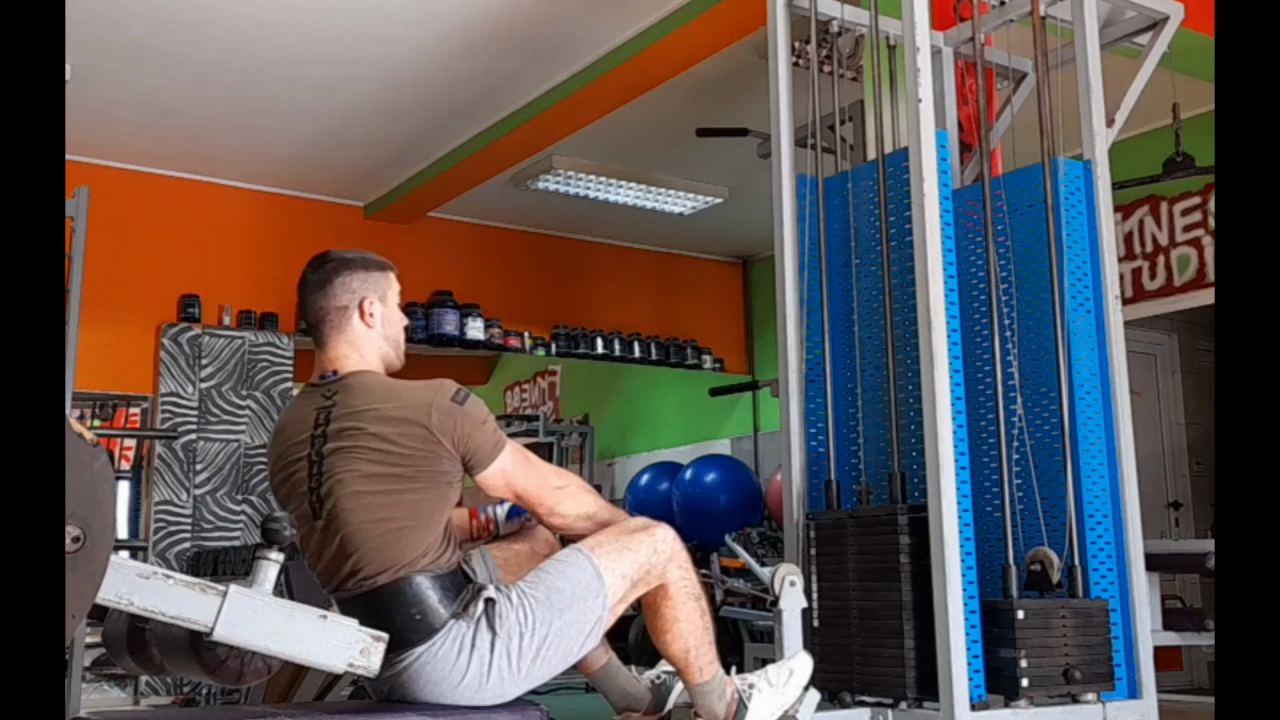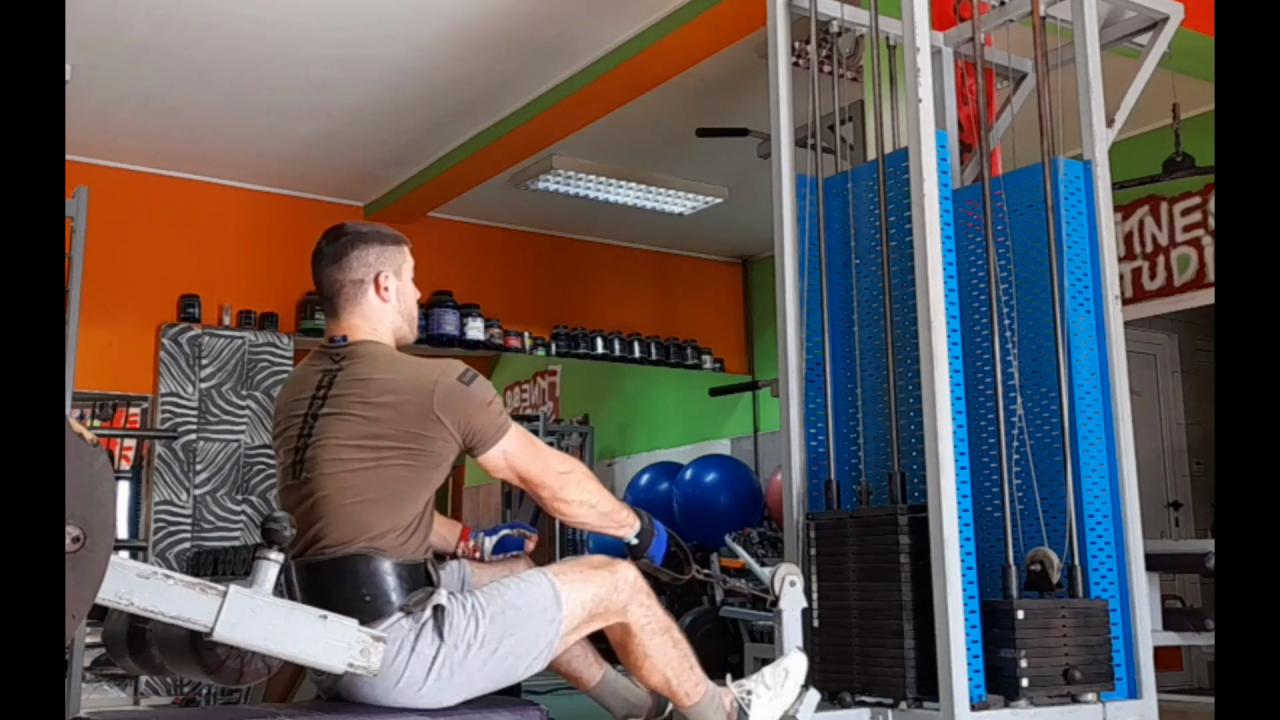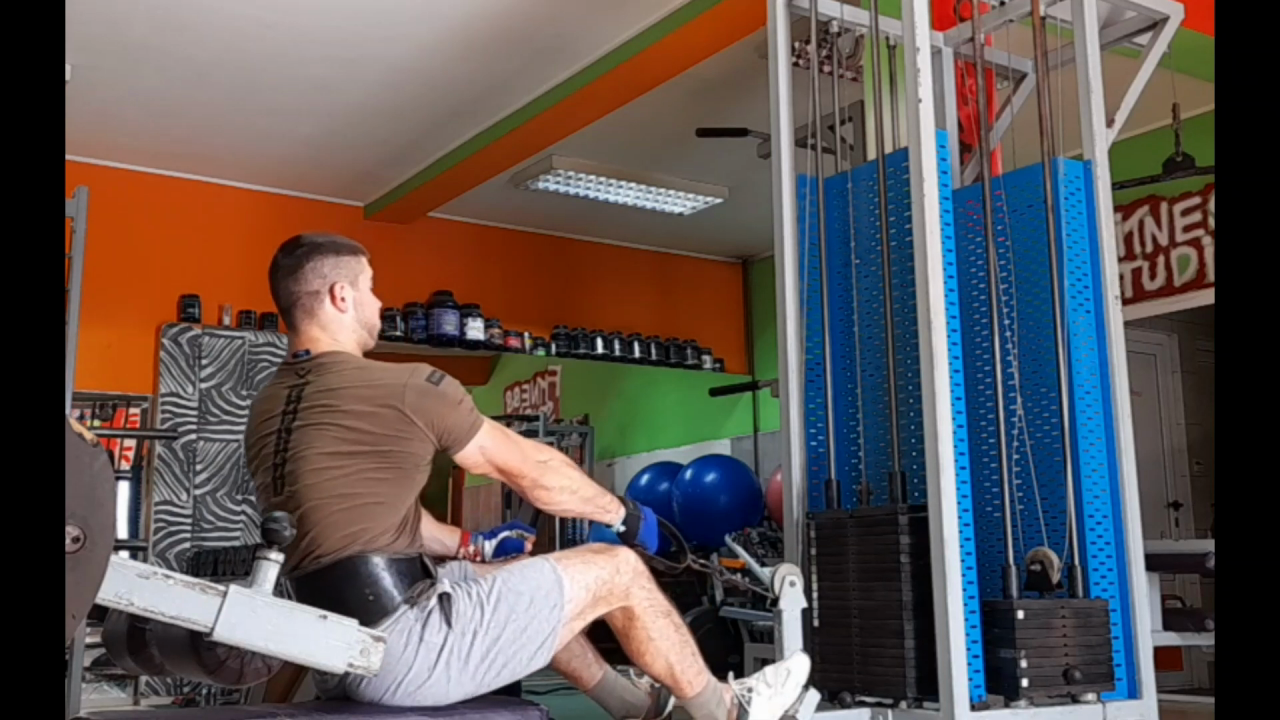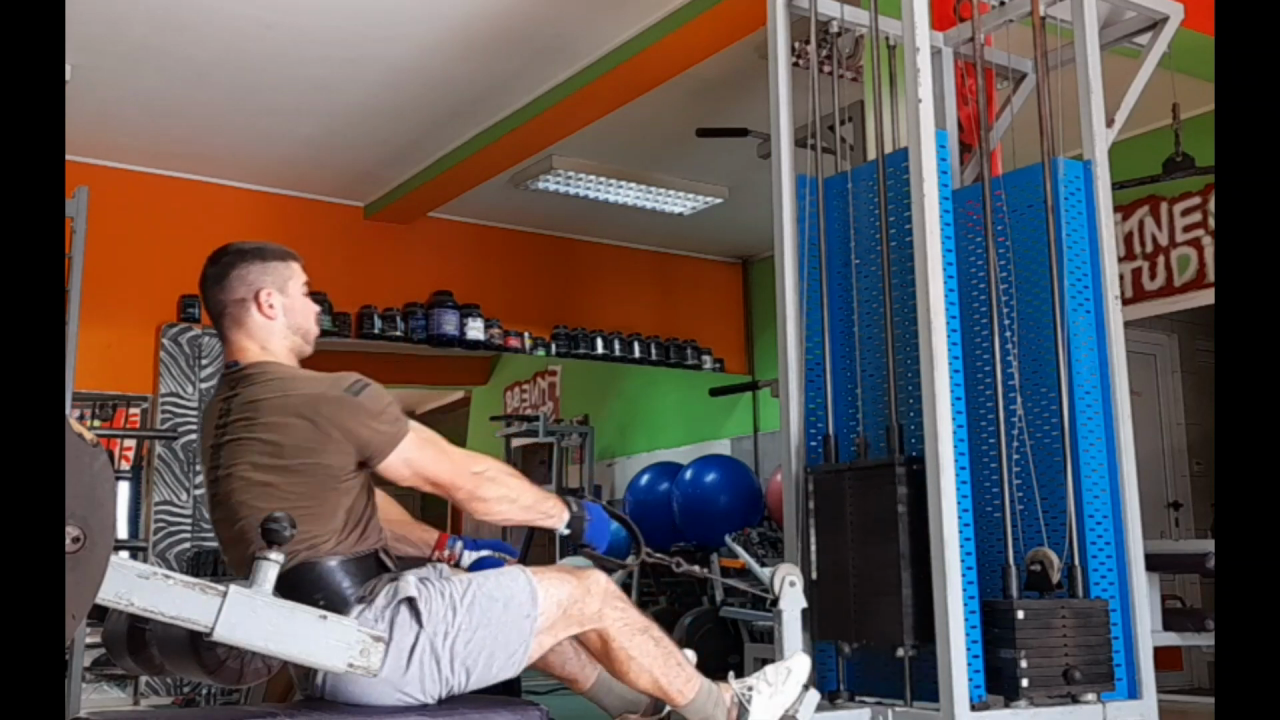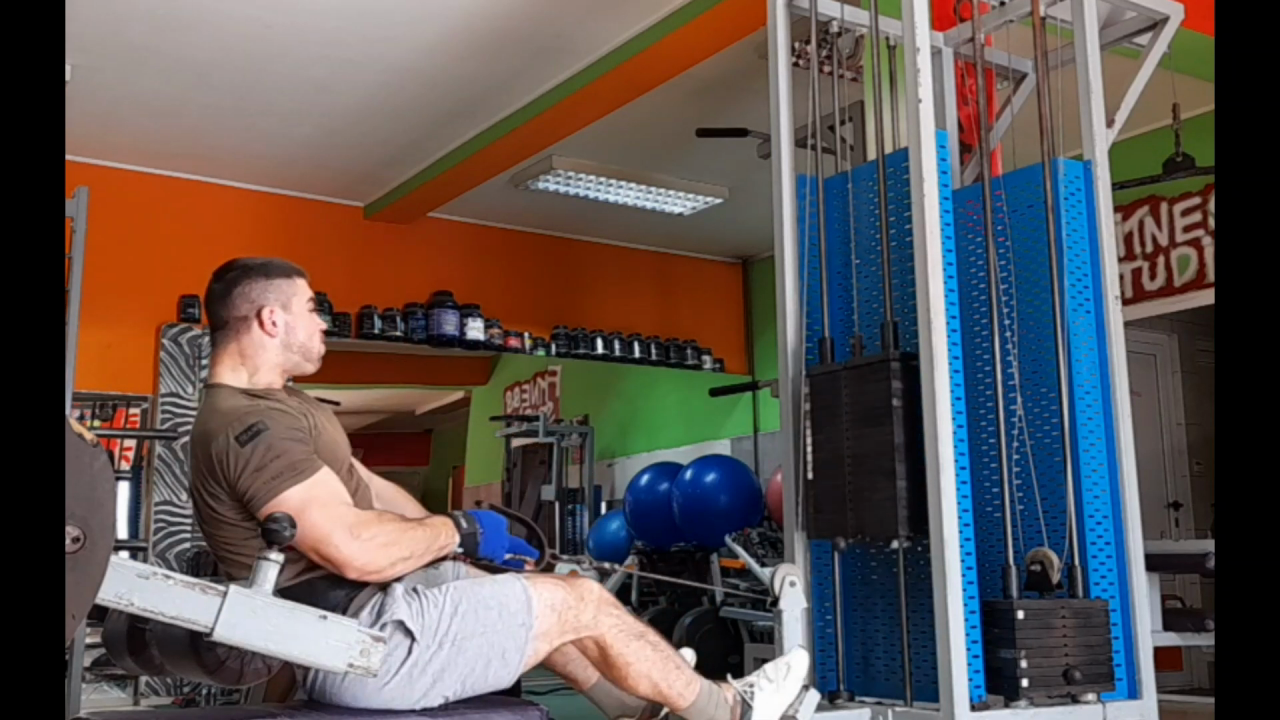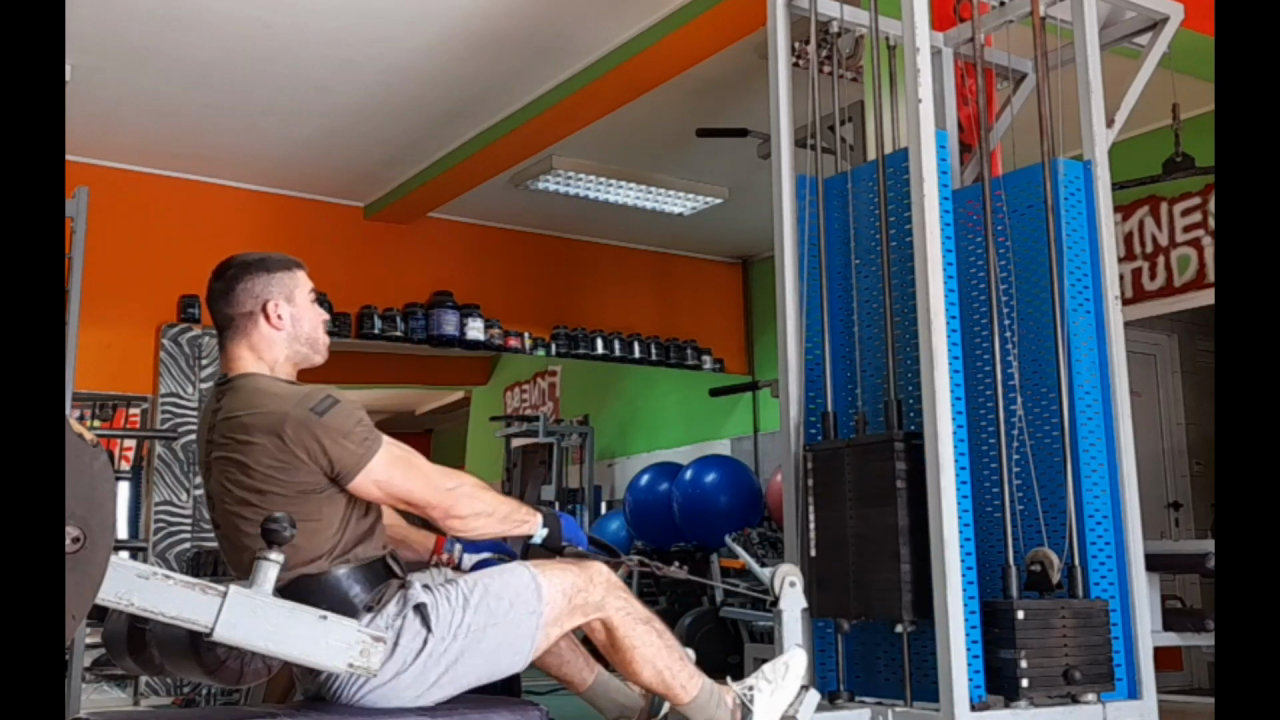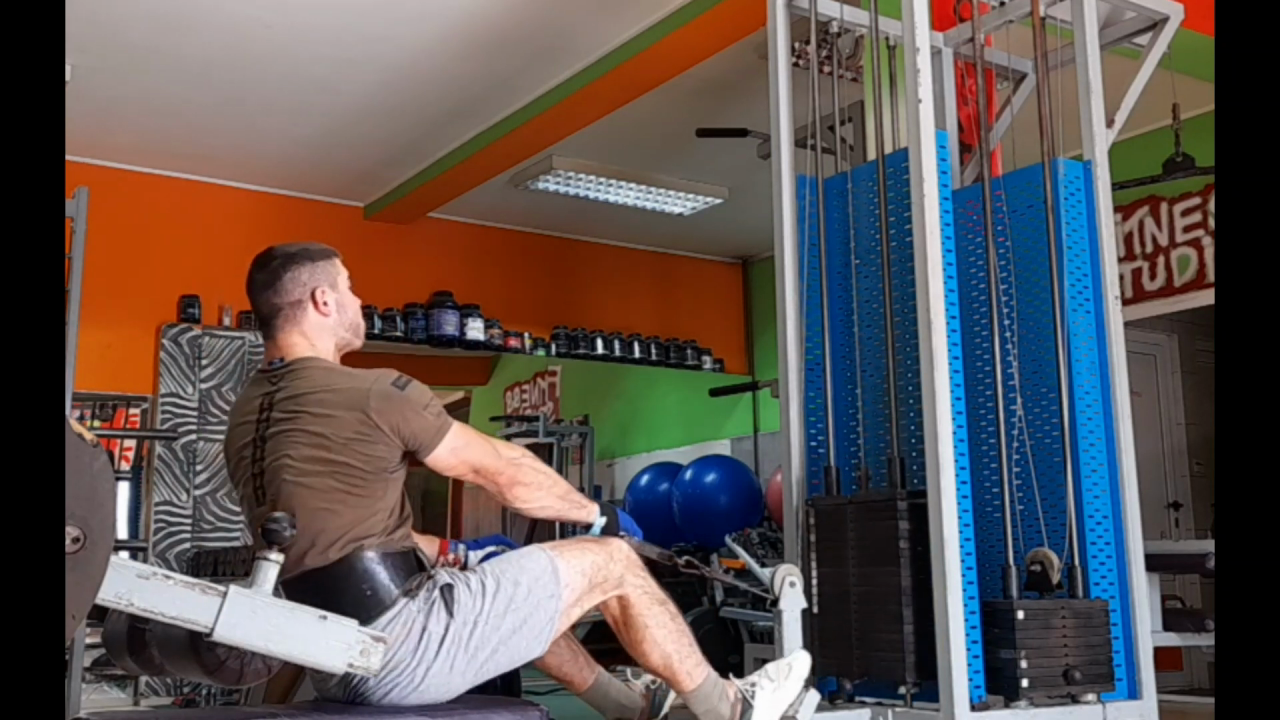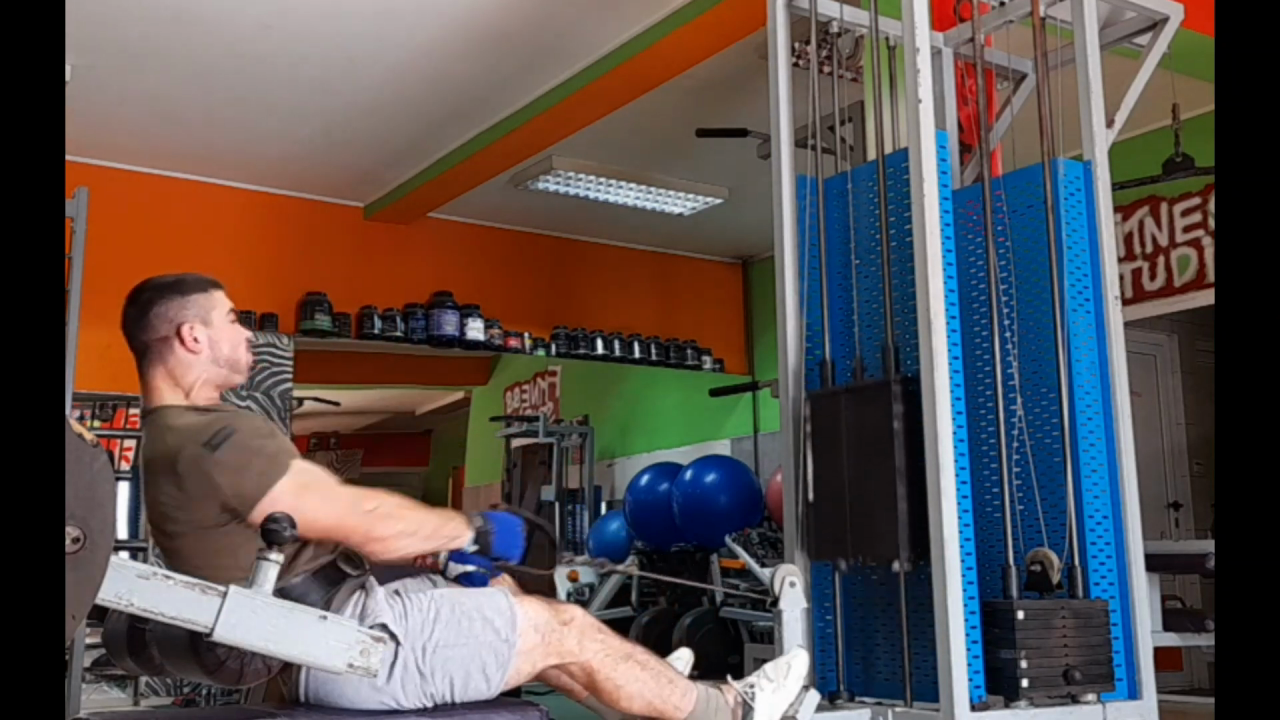
dt=0.5s
person 1, frame 1
left shoulder: (287, 435)
right shoulder: (432, 405)
right elbow: (549, 494)
right wrist: (624, 525)
left hip: (386, 661)
right hip: (458, 656)
left knee: (538, 540)
right knee: (656, 545)
person 1, frame 2
left shoulder: (299, 390)
right shoulder: (438, 384)
right elbow: (552, 479)
left wrist: (469, 543)
right wrist: (637, 527)
right hip: (394, 649)
left knee: (512, 574)
right knee: (613, 583)
person 1, frame 3
left shoulder: (267, 411)
right shoulder: (403, 389)
right elbow: (530, 469)
left wrist: (468, 544)
right wrist: (623, 513)
right hip: (400, 645)
left knee: (513, 574)
right knee: (617, 570)
person 1, frame 4
left shoulder: (227, 414)
right shoulder: (327, 399)
right elbow: (468, 480)
left wrist: (447, 548)
right wrist: (571, 515)
left knee: (508, 585)
right knee: (588, 595)
person 1, frame 5
left shoulder: (279, 408)
right shoulder: (249, 428)
left elbow: (370, 495)
right elbow: (360, 548)
left wrist: (453, 541)
right wrist: (460, 531)
left hip: (350, 625)
left knee: (516, 581)
right knee: (582, 602)
person 1, frame 6
left shoulder: (229, 415)
right shoulder: (302, 412)
right elbow: (442, 497)
left wrist: (450, 552)
right wrist: (543, 523)
left knee: (513, 586)
right knee: (591, 585)
person 1, frame 7
left shoulder: (248, 416)
right shoulder: (374, 394)
right elbow: (505, 472)
left wrist: (451, 552)
right wrist: (600, 515)
right hip: (398, 643)
left knee: (515, 584)
right knee: (611, 561)
person 1, frame 8
left shoulder: (181, 437)
right shoulder: (210, 441)
left elbow: (325, 525)
right elbow: (362, 521)
left wrist: (440, 551)
right wrist: (472, 529)
left knee: (495, 596)
right knee: (567, 628)
